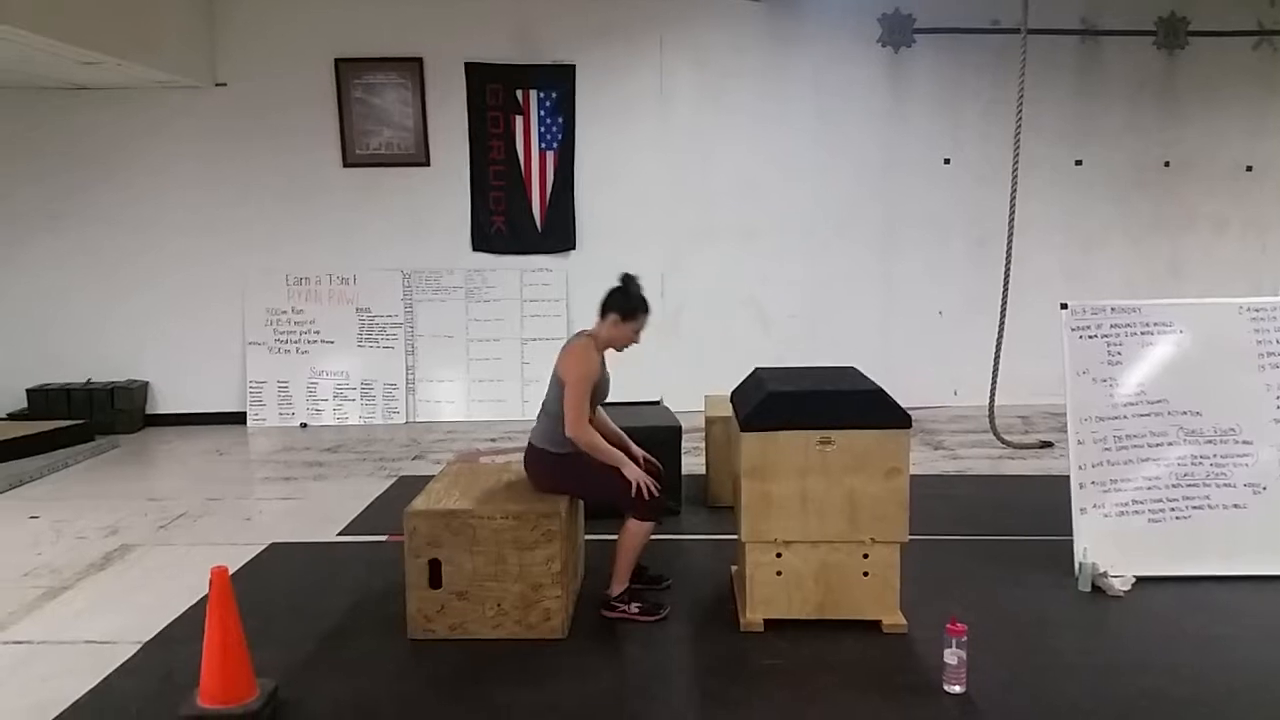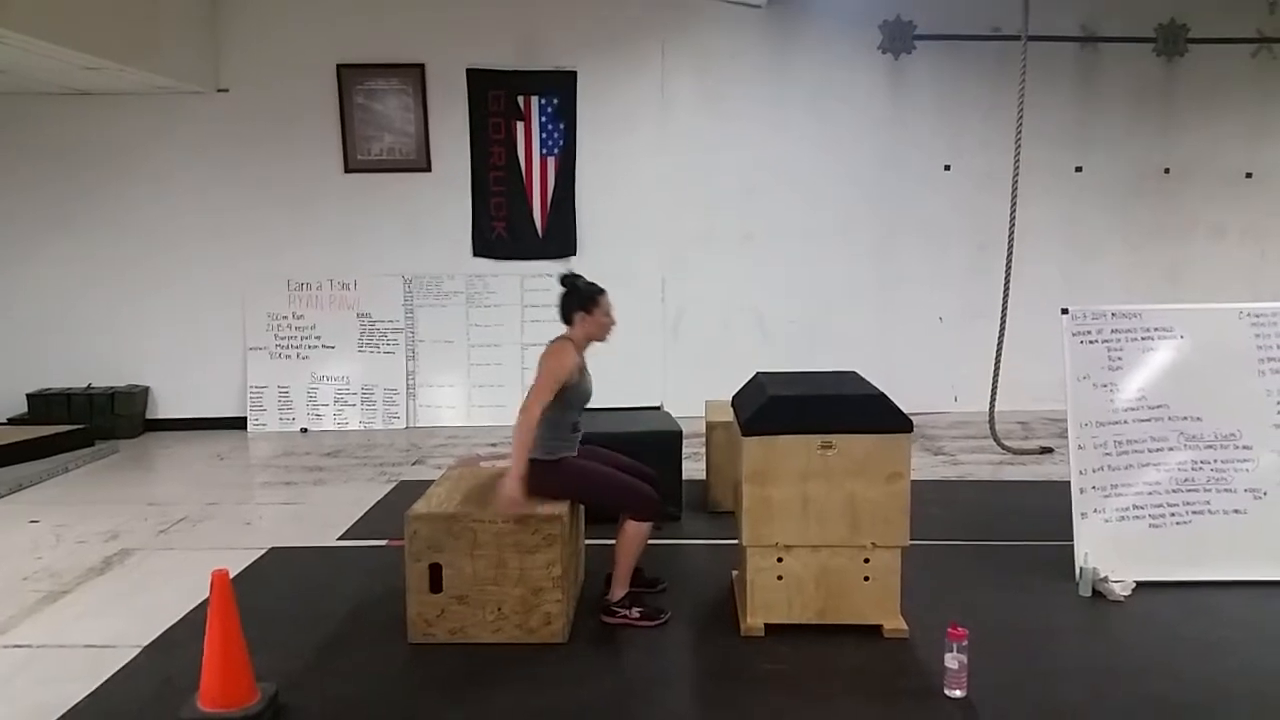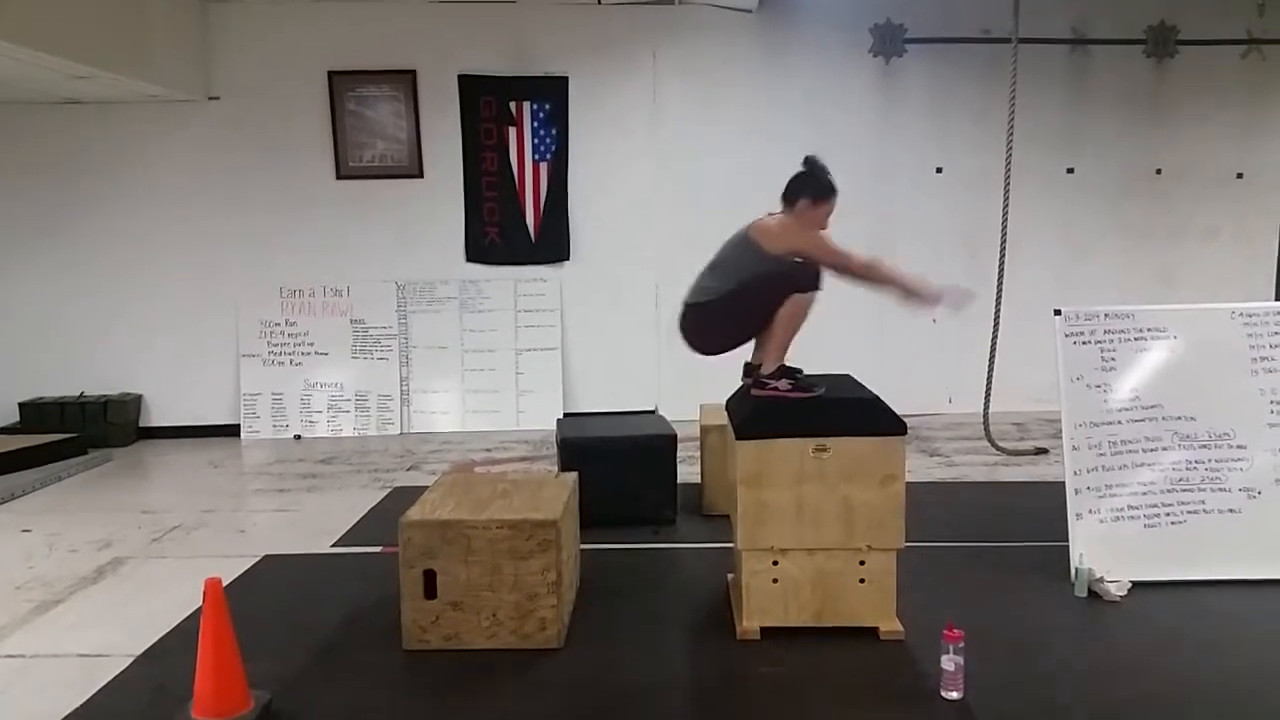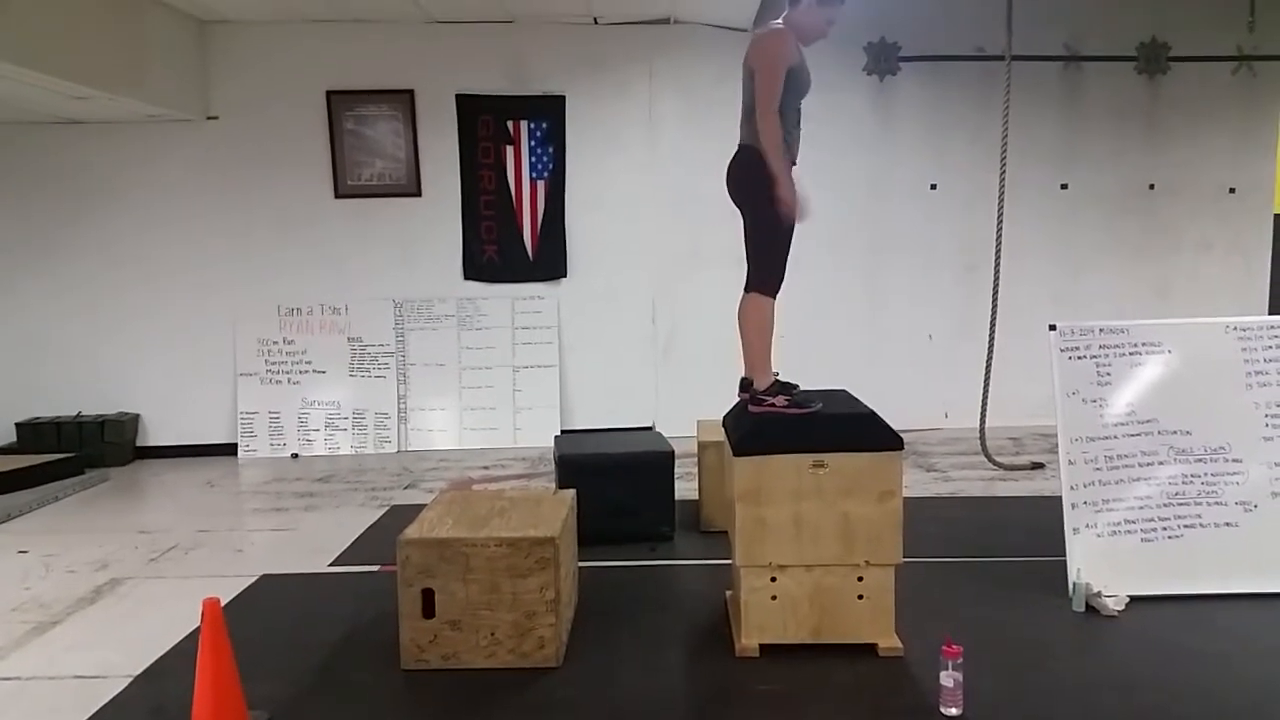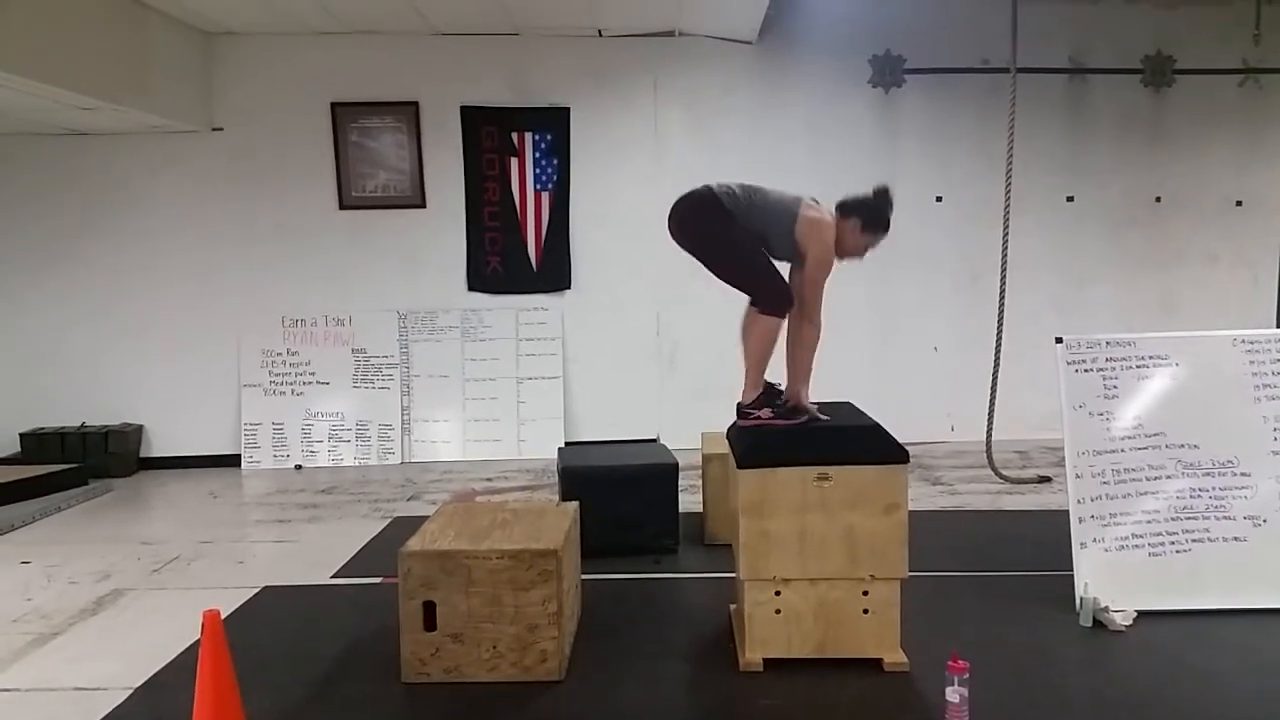
dt=1s
person 1, frame 1
left shoulder: (591, 346)
right shoulder: (585, 355)
right elbow: (577, 429)
left wrist: (629, 447)
right wrist: (623, 463)
left hip: (562, 451)
right hip: (551, 460)
left knee: (651, 474)
right knee: (647, 499)
left ankle: (628, 567)
right ankle: (617, 597)
person 1, frame 2
left shoulder: (576, 350)
right shoulder: (565, 355)
right elbow: (529, 414)
right wrist: (516, 476)
left hip: (564, 453)
right hip: (546, 466)
left knee: (647, 481)
right knee: (645, 502)
left ankle: (624, 572)
right ankle: (618, 602)
person 1, frame 3
left shoulder: (781, 228)
right shoulder: (793, 234)
left elbow: (848, 264)
right elbow: (858, 266)
left wrist: (903, 286)
right wrist: (916, 289)
left hip: (707, 316)
right hip: (707, 323)
left knee: (782, 288)
right knee: (804, 279)
left ankle: (759, 366)
right ankle: (767, 374)
person 1, frame 4
left shoulder: (782, 44)
right shoulder: (776, 39)
right elbow: (765, 114)
right wrist: (782, 179)
left hip: (762, 171)
right hip: (762, 171)
left knee: (763, 279)
right knee: (765, 279)
left ankle: (755, 379)
right ankle: (763, 389)
person 1, frame 5
left shoulder: (814, 228)
right shoulder: (823, 237)
left elbow: (798, 309)
right elbow: (809, 317)
right wrist: (800, 388)
left hip: (699, 212)
right hip: (703, 214)
left knee: (765, 298)
right knee: (774, 298)
left ankle: (754, 387)
right ankle: (752, 403)
